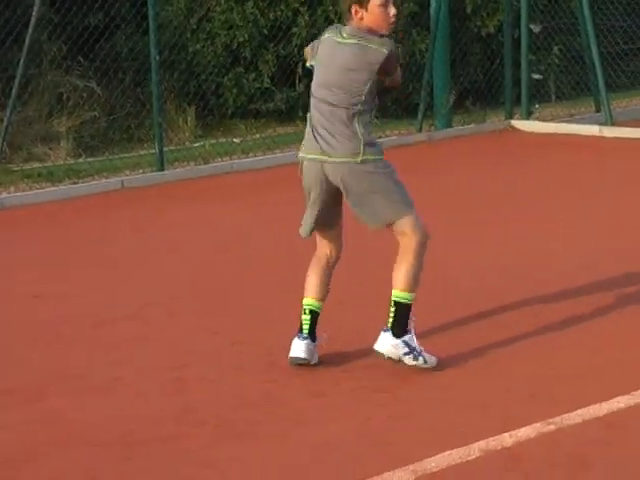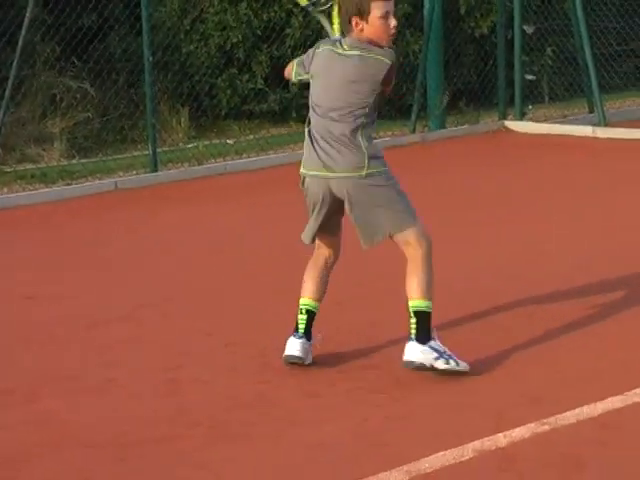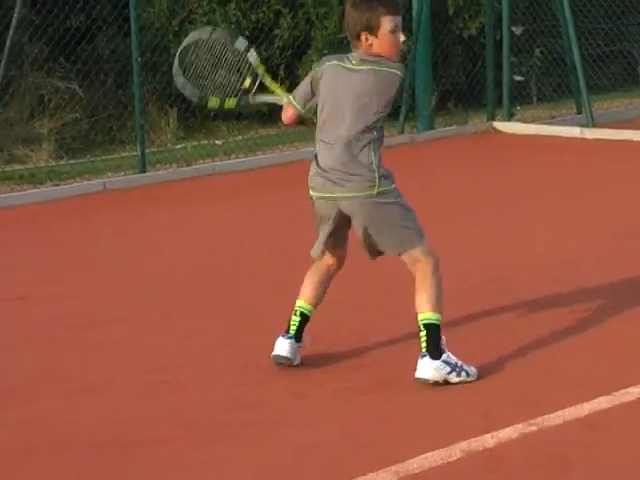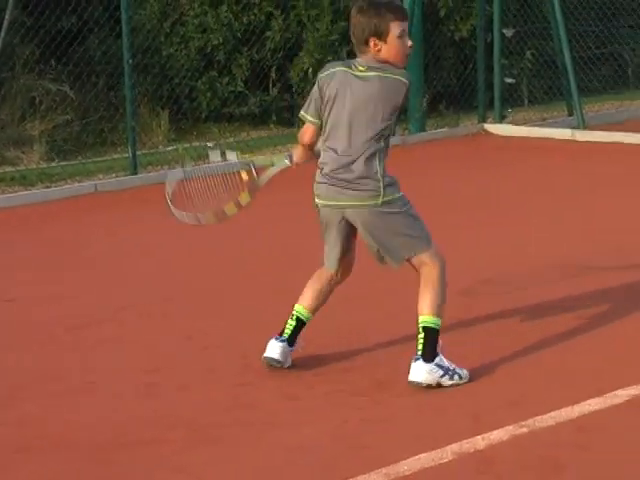
dt=0.1s
person 1, frame 1
left shoulder: (327, 39)
right shoulder: (383, 50)
right elbow: (394, 81)
left hip: (314, 160)
right hip: (357, 159)
left knee: (327, 251)
right knee: (414, 235)
left ankle: (305, 340)
right ankle: (397, 333)
person 1, frame 2
left shoulder: (323, 50)
right shoulder: (383, 61)
left elbow: (290, 73)
left hip: (315, 170)
right hip: (360, 169)
left knee: (325, 252)
right knee: (417, 247)
left ankle: (300, 338)
right ankle: (422, 343)
person 1, frame 3
left shoulder: (325, 68)
right shoulder: (393, 74)
left elbow: (289, 116)
left wrist: (302, 100)
left hip: (323, 186)
right hip: (368, 187)
left knee: (329, 261)
right knee: (426, 265)
left ankle: (290, 339)
right ankle: (434, 357)
person 1, frame 4
left shoulder: (330, 76)
right shoulder: (398, 82)
left elbow: (306, 140)
left wrist: (304, 157)
left hip: (328, 193)
right hip: (373, 193)
left knee: (335, 271)
right knee: (432, 266)
left ankle: (282, 342)
right ankle: (427, 360)
